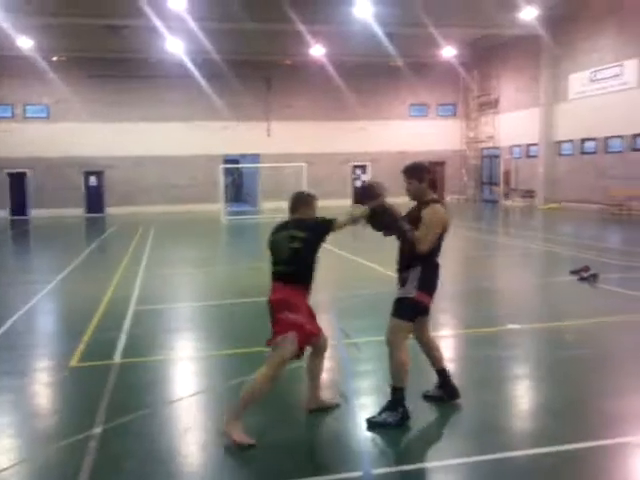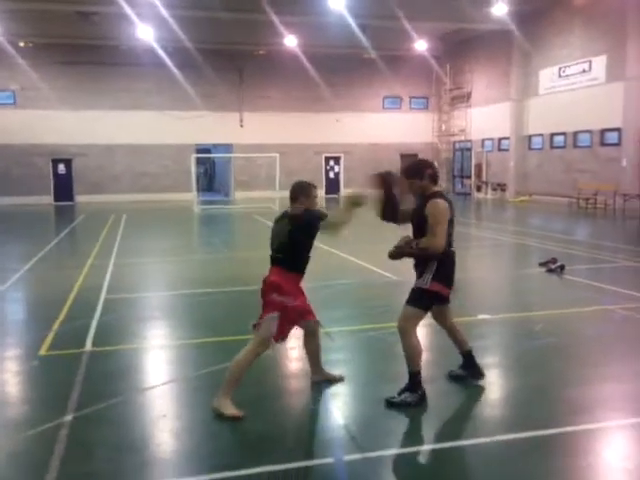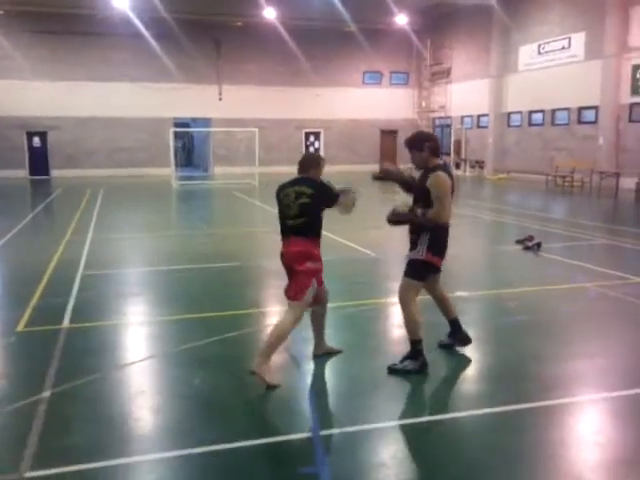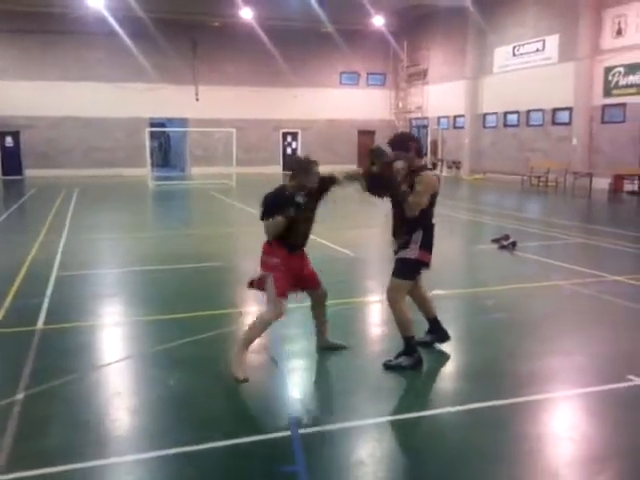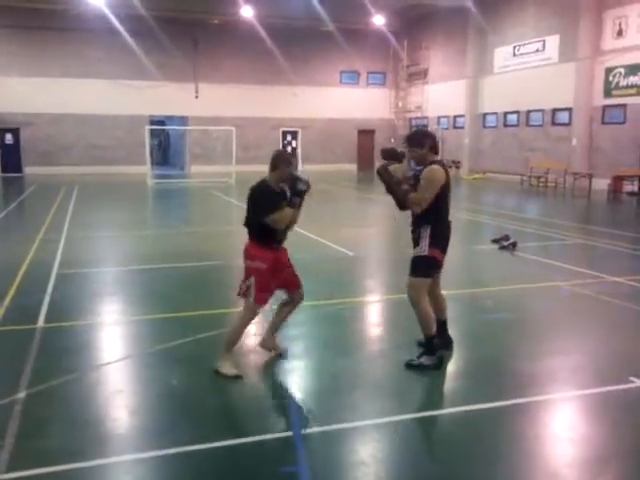
dt=1s
person 1, frame 1
left shoulder: (434, 210)
right shoulder: (420, 208)
left elbow: (421, 245)
right elbow: (395, 229)
left wrist: (396, 217)
right wrist: (388, 214)
left hip: (418, 278)
right hip: (416, 277)
left knee: (395, 339)
right knee: (421, 333)
left ankle: (397, 407)
right ankle: (446, 387)
person 1, frame 2
left shoulder: (436, 204)
right shoulder: (425, 201)
left elbow: (436, 245)
right elbow: (398, 217)
left wrist: (406, 248)
right wrist: (389, 193)
left hip: (435, 270)
right hip: (438, 269)
left knee: (406, 325)
right knee: (444, 318)
left ankle: (415, 389)
right ankle: (471, 366)
person 1, frame 3
left shoulder: (439, 177)
right shoulder: (429, 172)
left elbow: (442, 216)
right elbow: (416, 189)
left wrist: (407, 215)
right wrist: (396, 176)
left hip: (429, 242)
right hip: (426, 240)
left knee: (406, 295)
right knee: (434, 288)
left ankle: (417, 357)
right ankle: (458, 333)
person 1, frame 4
left shoulder: (426, 177)
right shoulder: (407, 173)
left elbow: (411, 210)
left wrist: (398, 181)
left hip: (416, 241)
right hip: (405, 239)
left knee: (394, 295)
right knee: (413, 287)
left ankle: (411, 353)
right ankle: (437, 331)
person 1, frame 5
left shoulder: (433, 171)
right shoulder: (429, 170)
left elbow: (416, 205)
right elbow: (411, 200)
left wrist: (395, 181)
right wrist: (398, 180)
left hip: (430, 237)
right hip: (432, 235)
left knee: (416, 294)
right knee: (432, 289)
left ankle: (432, 353)
right ankle: (442, 336)
person 2, frame 1
left shoulder: (278, 231)
right shoulder: (311, 225)
right elbow: (350, 219)
right wrist: (362, 209)
left hip: (285, 294)
right hip: (291, 300)
left knee: (320, 344)
right knee: (276, 365)
left ankle: (314, 399)
right ankle: (234, 420)
person 2, frame 2
left shoulder: (286, 219)
right shoulder: (303, 219)
right elbow: (336, 223)
right wrist: (351, 205)
left hip: (290, 284)
right hip: (281, 287)
left knee: (312, 326)
right knee: (259, 345)
left ankle: (318, 372)
right ankle: (222, 398)
person 2, frame 3
left shoulder: (282, 189)
right shoulder: (317, 187)
right elbow: (346, 206)
right wrist: (348, 195)
left hip: (289, 249)
right hip: (306, 252)
left knee: (321, 296)
right knee: (295, 312)
left ankle: (320, 345)
right ankle: (262, 362)
person 2, frame 4
left shoulder: (314, 190)
right shoulder: (274, 198)
left elbow: (339, 178)
right elbow: (270, 231)
right wrist: (290, 210)
left hip: (297, 254)
right hip: (277, 256)
left knee: (320, 295)
right knee: (276, 310)
left ankle: (323, 340)
right ankle: (239, 355)
person 2, frame 5
left shoulder: (281, 190)
right shoulder: (260, 192)
left elbow: (291, 222)
right elbow: (279, 222)
left wrist: (297, 198)
right wrist: (296, 198)
left hip: (277, 251)
right hip: (259, 254)
left knee: (297, 295)
right knee: (250, 311)
left ankle: (269, 338)
right ankle: (224, 358)
